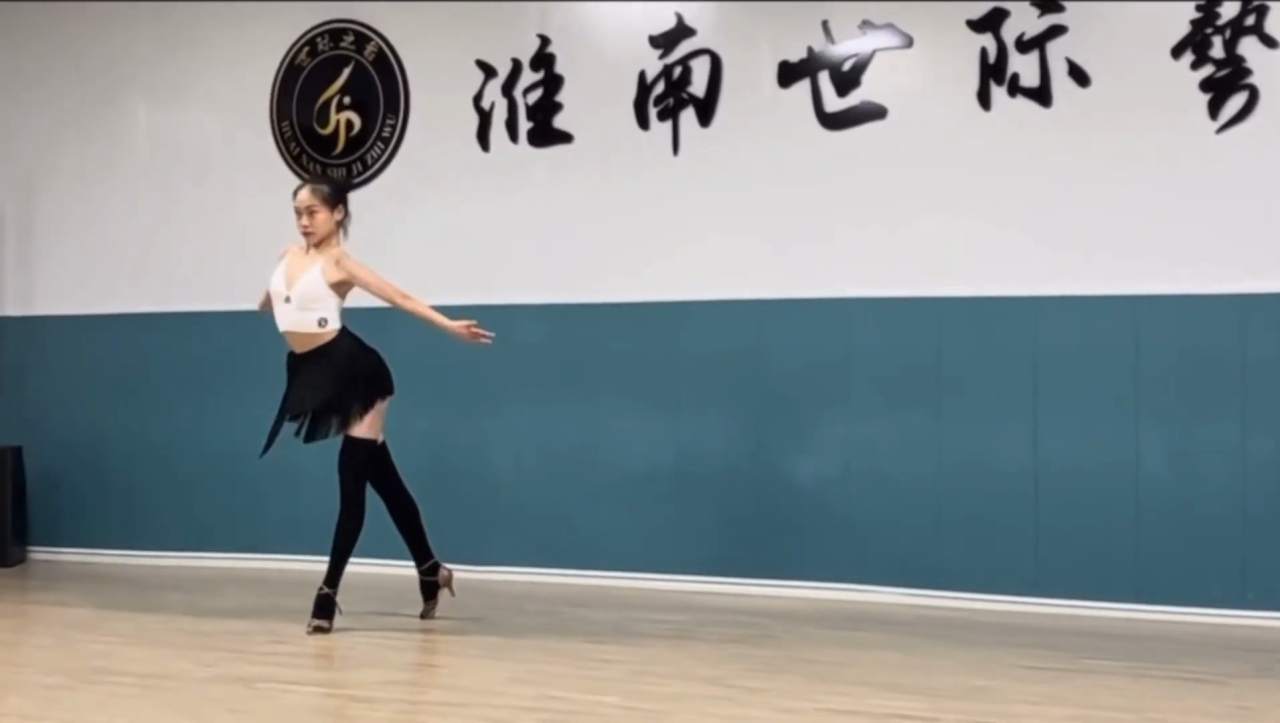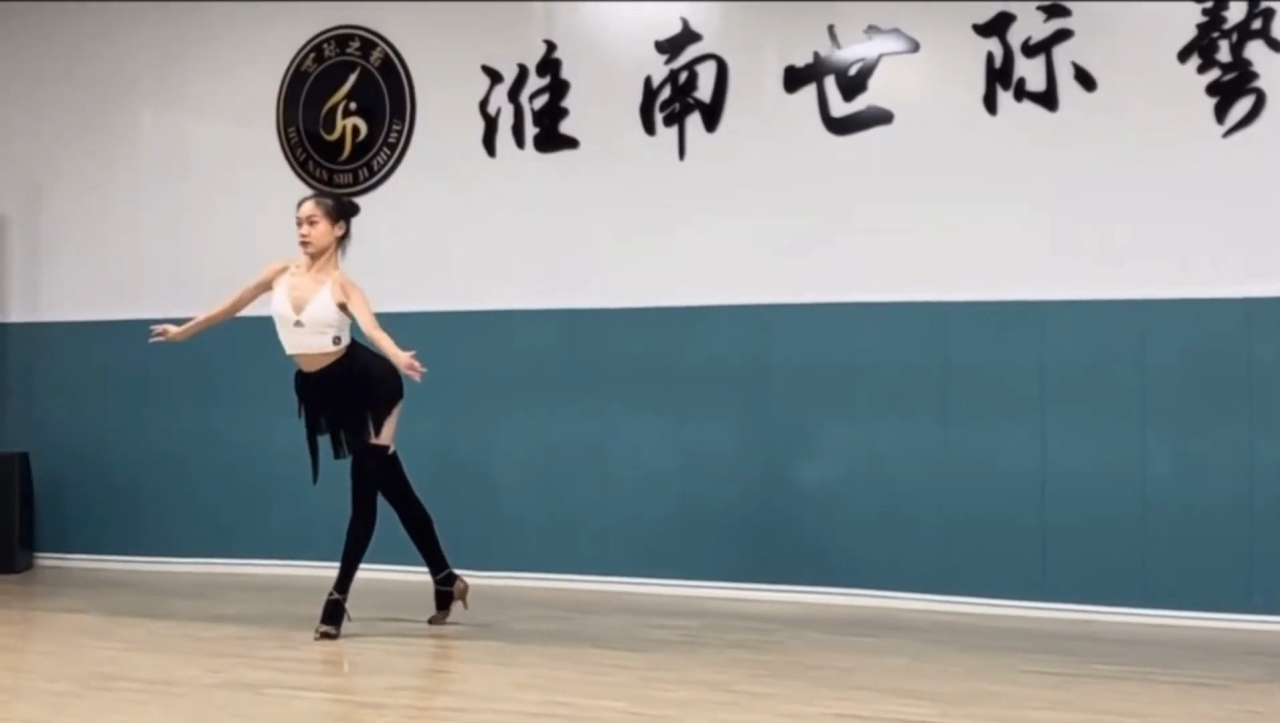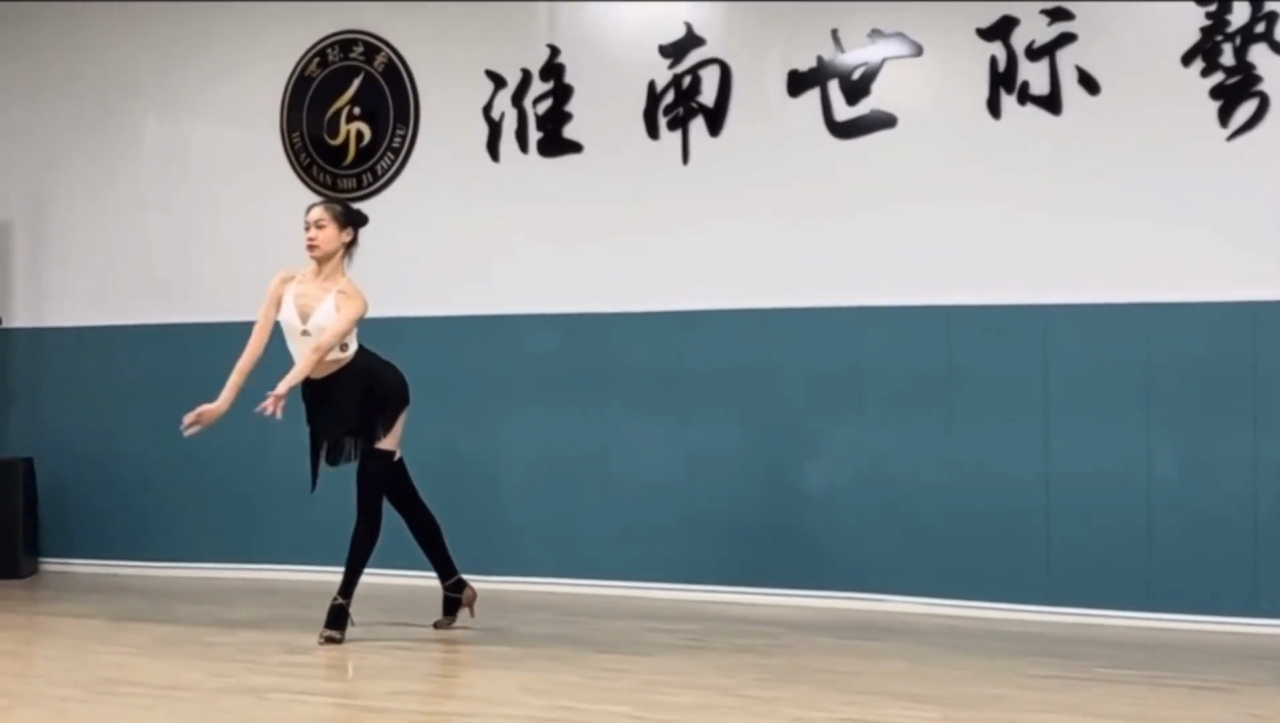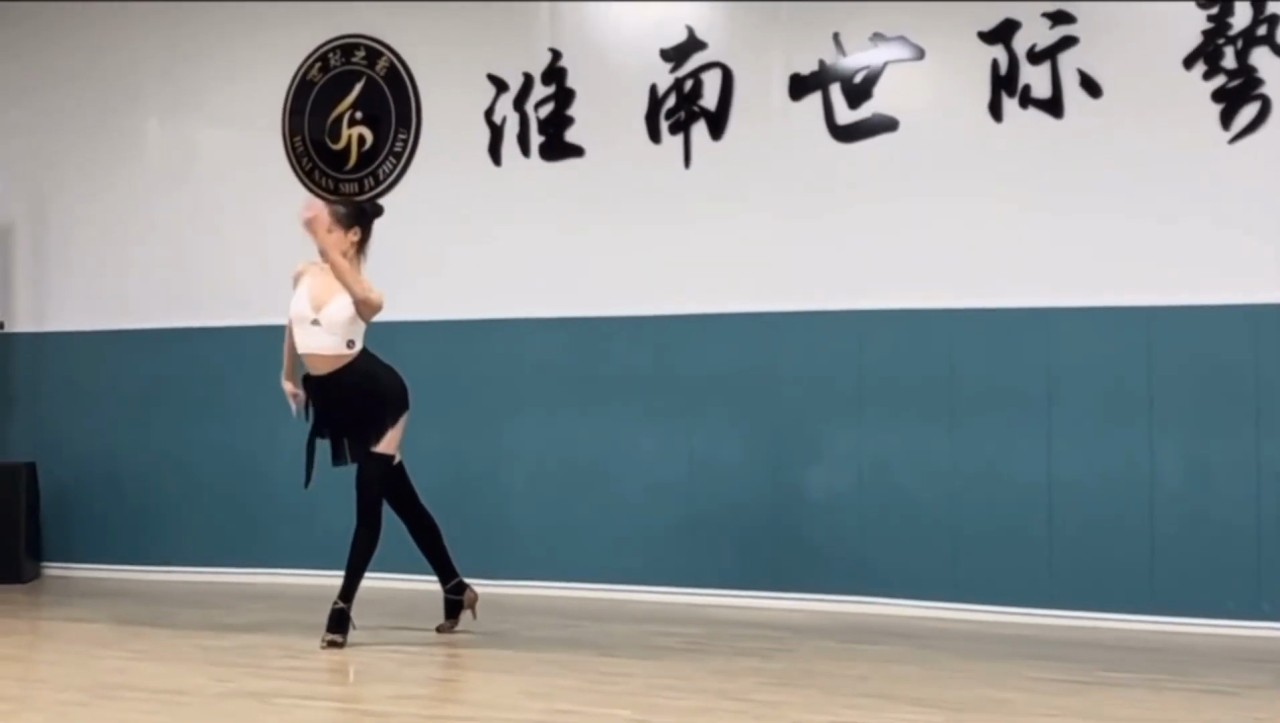
dt=0.4s
person 1, frame 1
left shoulder: (339, 262)
right shoulder: (289, 254)
left elbow: (397, 296)
right elbow: (274, 295)
left wrist: (449, 325)
right wrist: (268, 303)
left hip: (354, 370)
right hip: (312, 372)
left knee: (353, 478)
right knee: (381, 475)
left ankle: (328, 593)
right ankle: (430, 569)
person 1, frame 2
left shoulder: (342, 285)
right shoulder: (281, 273)
left elbow: (369, 324)
right elbow: (232, 305)
left wrist: (397, 356)
right wrist: (183, 330)
left hip: (367, 384)
right hip: (320, 389)
left knee: (366, 489)
right knee: (391, 485)
left ankle: (339, 598)
right ankle: (446, 579)
person 1, frame 3
left shoulder: (350, 297)
right shoulder: (285, 283)
left elbow: (321, 346)
right elbow: (256, 344)
left wrist: (285, 388)
right wrist: (222, 401)
left hip: (375, 390)
right hip: (333, 397)
left knee: (371, 496)
right knee: (400, 492)
left ankle: (343, 603)
right ankle: (455, 585)
person 1, frame 4
left shoulder: (367, 296)
right shoulder: (305, 273)
left elbow: (358, 300)
right elbow: (294, 326)
left wrist: (324, 244)
right wrist: (288, 375)
left hip: (373, 393)
right hip: (329, 397)
left knee: (370, 498)
right knee: (400, 496)
left ankle: (343, 606)
right ankle: (455, 587)
